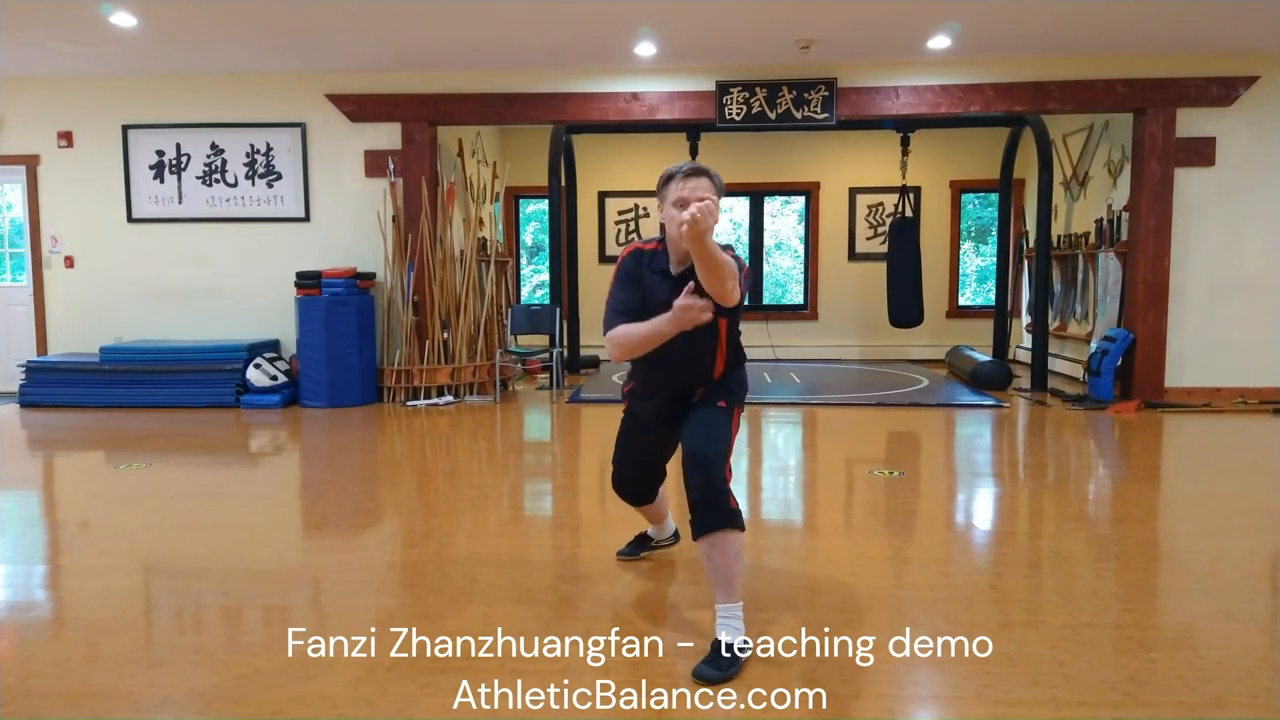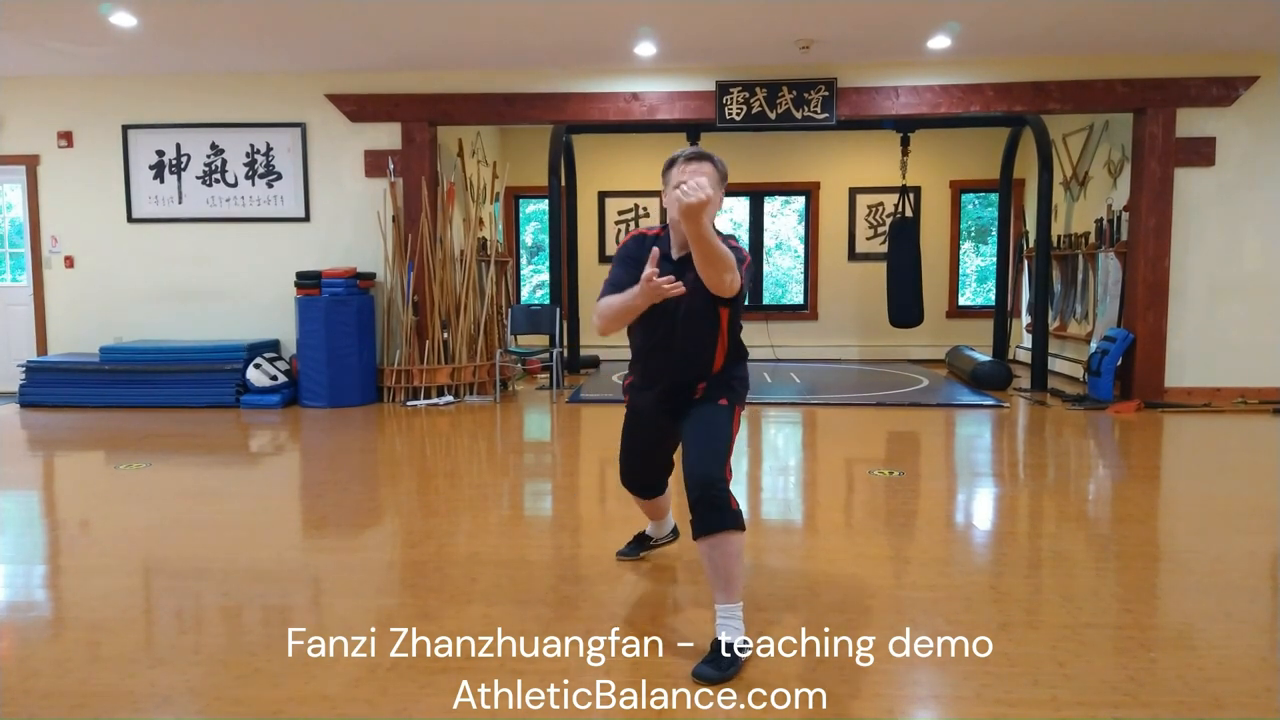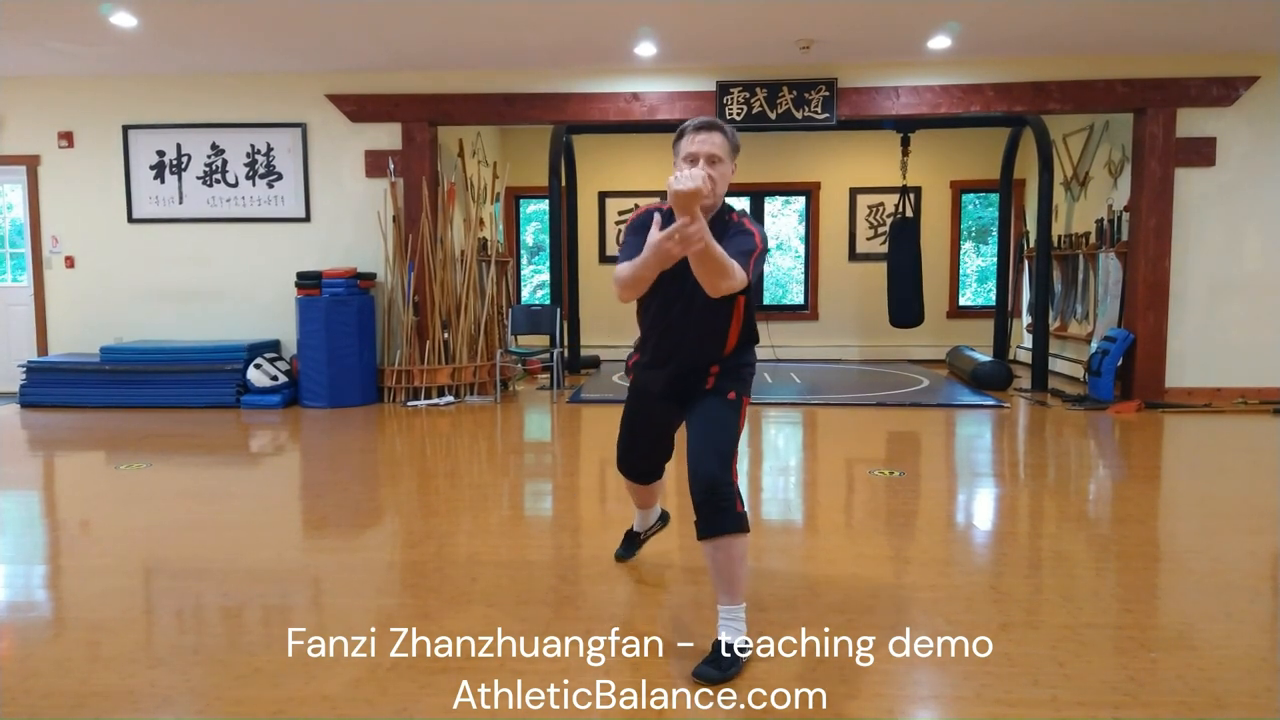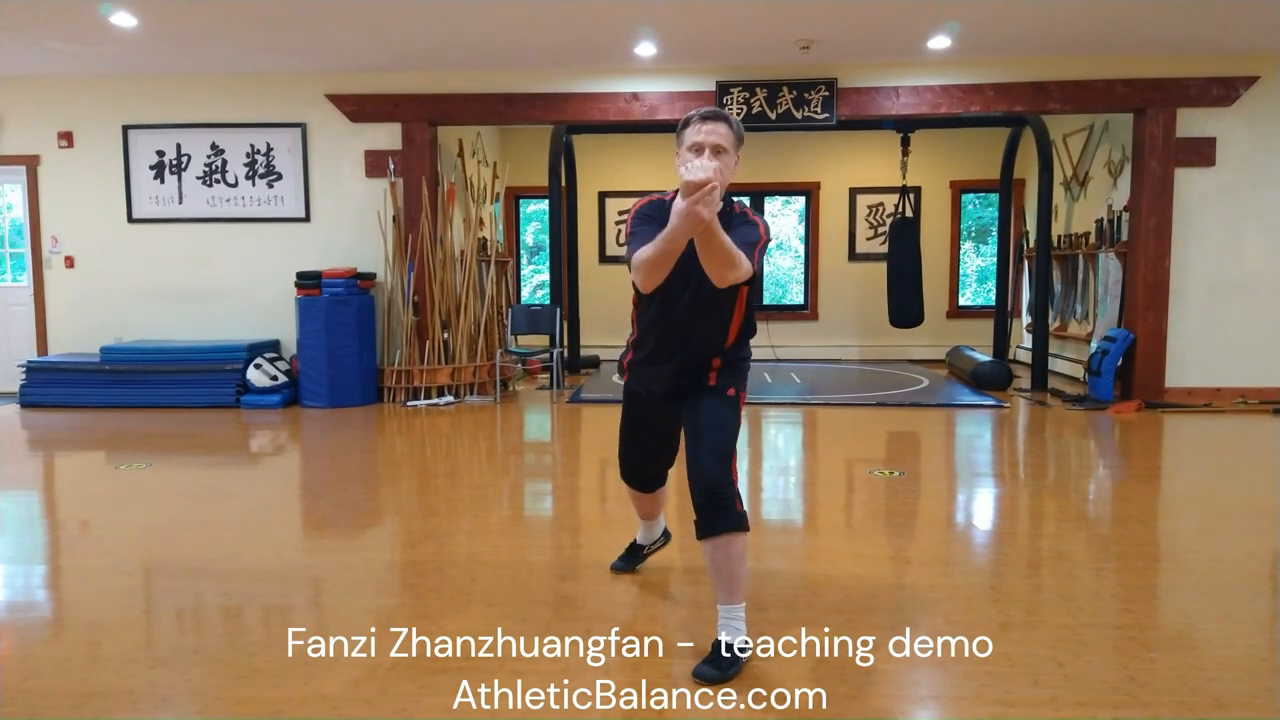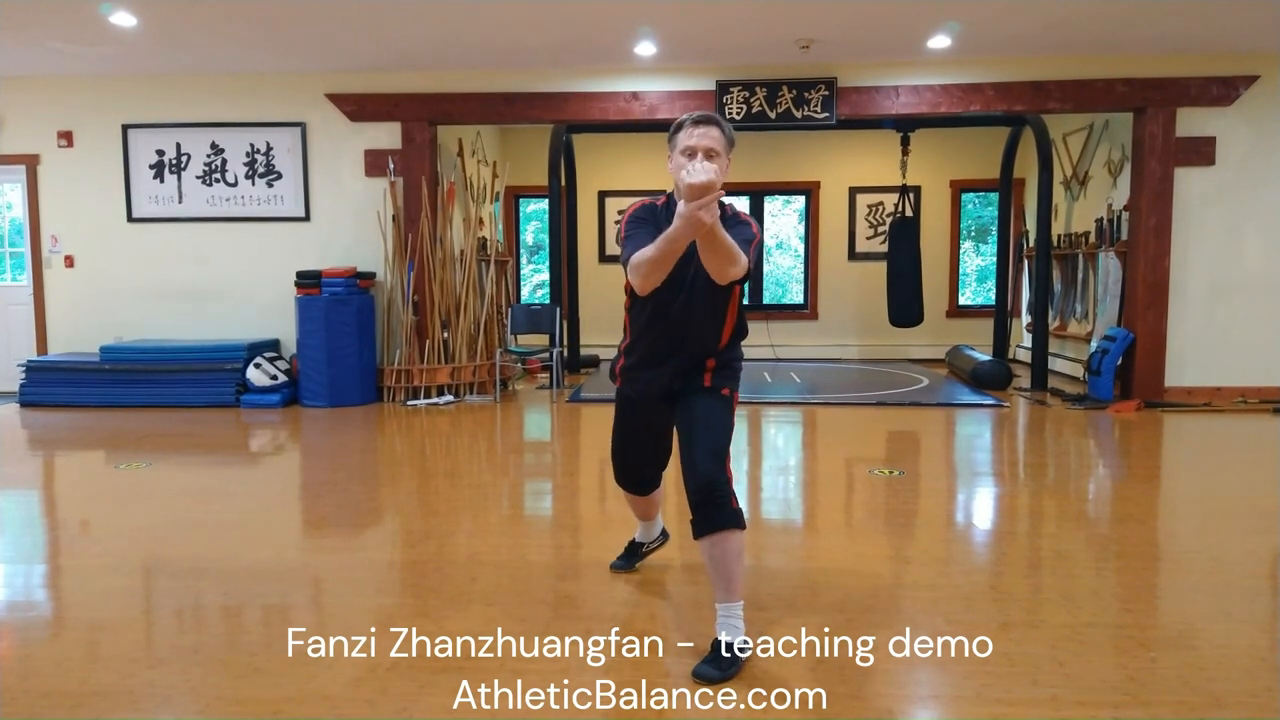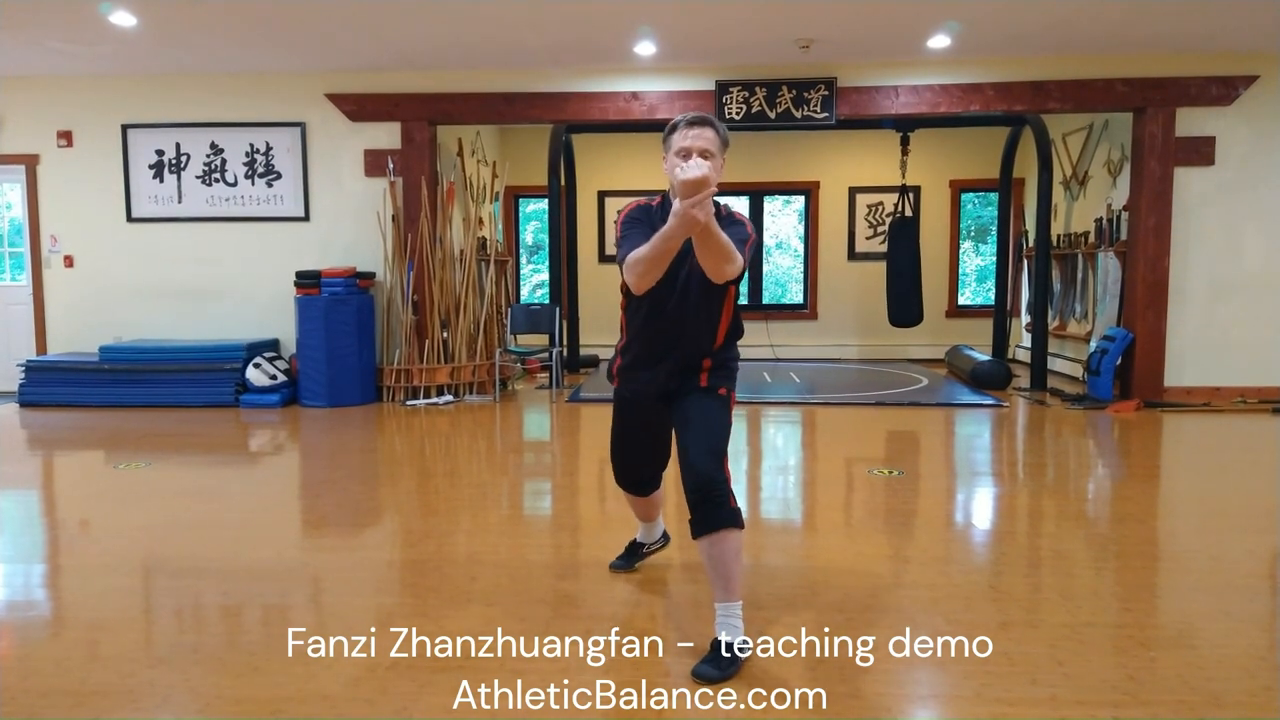
dt=0.2s
person 1, frame 1
left shoulder: (725, 262)
right shoulder: (635, 261)
left elbow: (725, 291)
right elbow: (615, 345)
left wrist: (700, 238)
right wrist: (675, 319)
left hip: (712, 393)
right hip: (649, 394)
left knee: (707, 483)
right knee: (629, 483)
left ankle: (731, 633)
right ankle: (662, 531)
person 1, frame 2
left shoulder: (729, 253)
right shoulder: (637, 247)
left elbow: (723, 281)
right elbow: (603, 321)
left wrist: (698, 223)
right wrist: (642, 292)
left hip: (713, 389)
right hip: (650, 388)
left knee: (708, 486)
right knee: (638, 477)
left ankle: (731, 634)
right ankle: (661, 530)
person 1, frame 3
left shoulder: (745, 232)
right shoulder: (647, 221)
left elbow: (724, 283)
right elbow: (623, 287)
left wrist: (693, 220)
right wrist: (655, 256)
left hip: (719, 376)
right hip: (653, 372)
left knee: (713, 484)
right knee: (636, 465)
left ankle: (733, 633)
right ankle: (646, 520)
person 1, frame 4
left shoulder: (748, 224)
right shoulder: (650, 211)
left elbow: (729, 274)
right elbow: (644, 276)
left wrist: (705, 217)
right wrist: (680, 225)
left hip: (715, 373)
right hip: (649, 370)
left knee: (713, 485)
right knee: (639, 474)
left ankle: (733, 635)
right ankle: (651, 534)
person 1, frame 5
left shoulder: (740, 225)
right shoulder: (643, 215)
left elbow: (727, 271)
right elbow: (642, 277)
left wrist: (706, 217)
right wrist: (681, 226)
left hip: (708, 374)
right hip: (641, 373)
left knee: (708, 484)
right knee: (633, 475)
left ankle: (731, 633)
right ankle: (650, 534)
person 1, frame 6
left shoulder: (735, 225)
right shoulder: (637, 216)
left elbow: (723, 270)
right elbow: (636, 277)
left wrist: (702, 216)
right wrist: (676, 224)
left hip: (704, 374)
right hip: (638, 373)
left knee: (706, 482)
right knee: (633, 475)
left ankle: (731, 632)
right ankle: (651, 535)
